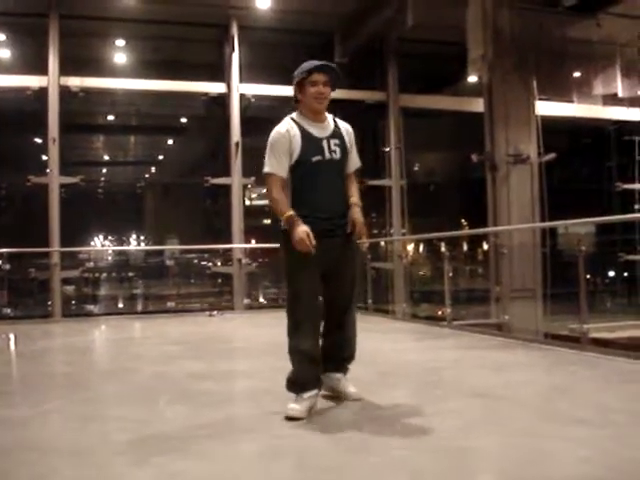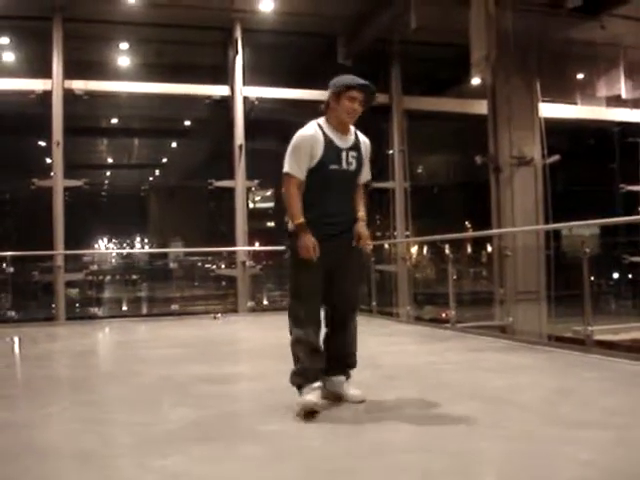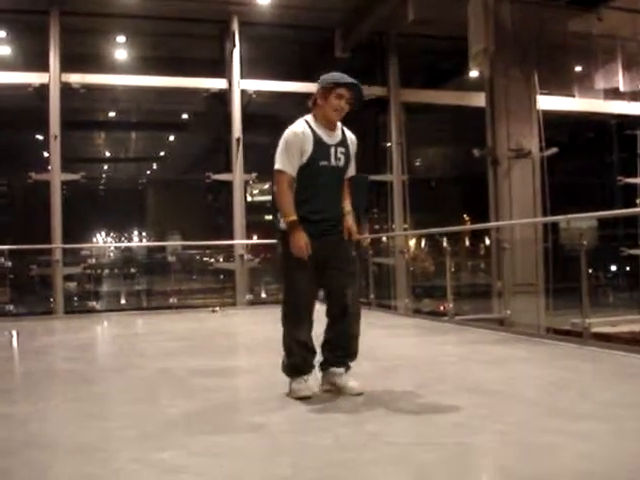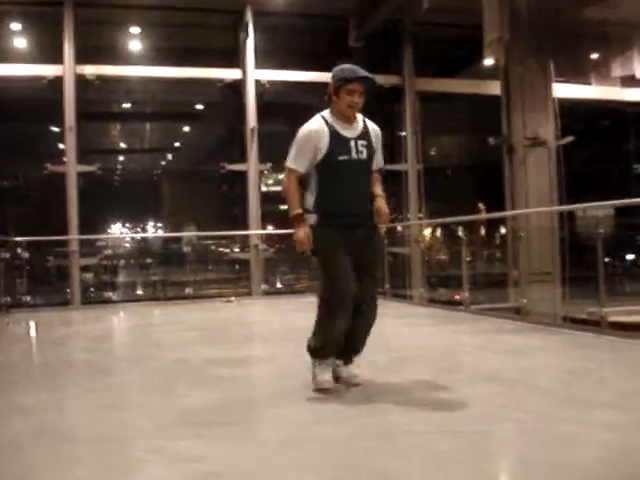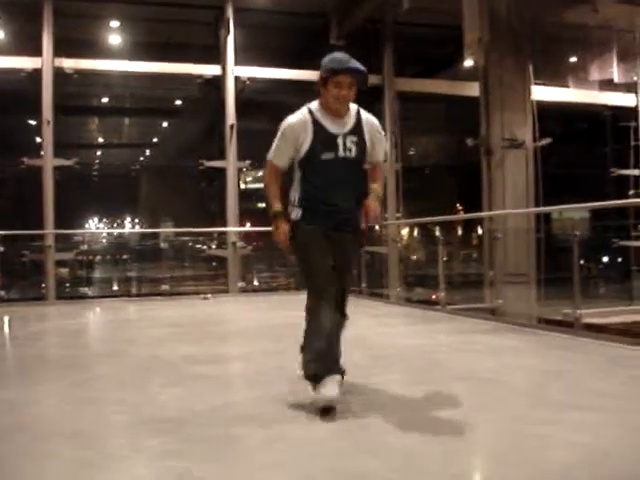
dt=0.4s
person 1, frame 1
left shoulder: (344, 130)
right shoulder: (285, 133)
right elbow: (274, 185)
left wrist: (355, 207)
right wrist: (293, 222)
left hip: (342, 235)
right hip: (304, 235)
left knee: (342, 308)
right knee: (303, 315)
left ankle: (333, 373)
right ankle: (304, 389)
person 1, frame 2
left shoulder: (362, 143)
right shoulder: (308, 136)
right elbow: (291, 186)
left wrist: (361, 219)
right wrist: (301, 230)
left hip: (345, 240)
right hip: (311, 238)
left knee: (344, 311)
right knee: (305, 311)
left ankle: (336, 377)
right ankle: (308, 383)
person 1, frame 3
left shoulder: (348, 139)
right shoulder: (298, 134)
right elbow: (282, 184)
left wrist: (347, 214)
right wrist: (294, 228)
left hip: (336, 235)
right hip: (302, 234)
left knee: (344, 300)
right knee: (299, 306)
left ankle: (336, 369)
right ankle: (299, 374)
person 1, frame 4
left shoulder: (371, 132)
right shoulder: (315, 131)
right elbow: (291, 176)
left wrist: (378, 198)
right wrist: (299, 220)
left hip: (366, 228)
right hip: (327, 228)
left knee: (366, 298)
right knee: (339, 295)
left ankle: (343, 359)
right ankle: (322, 358)
person 1, frame 5
left shoulder: (369, 124)
right shoulder: (297, 124)
left elbow: (377, 165)
right elbow: (273, 171)
left wrist: (374, 194)
right wrist: (278, 217)
left hip: (347, 226)
right hip: (309, 224)
left knee: (335, 299)
right knee: (323, 296)
left ankle: (317, 358)
right ankle: (325, 376)
